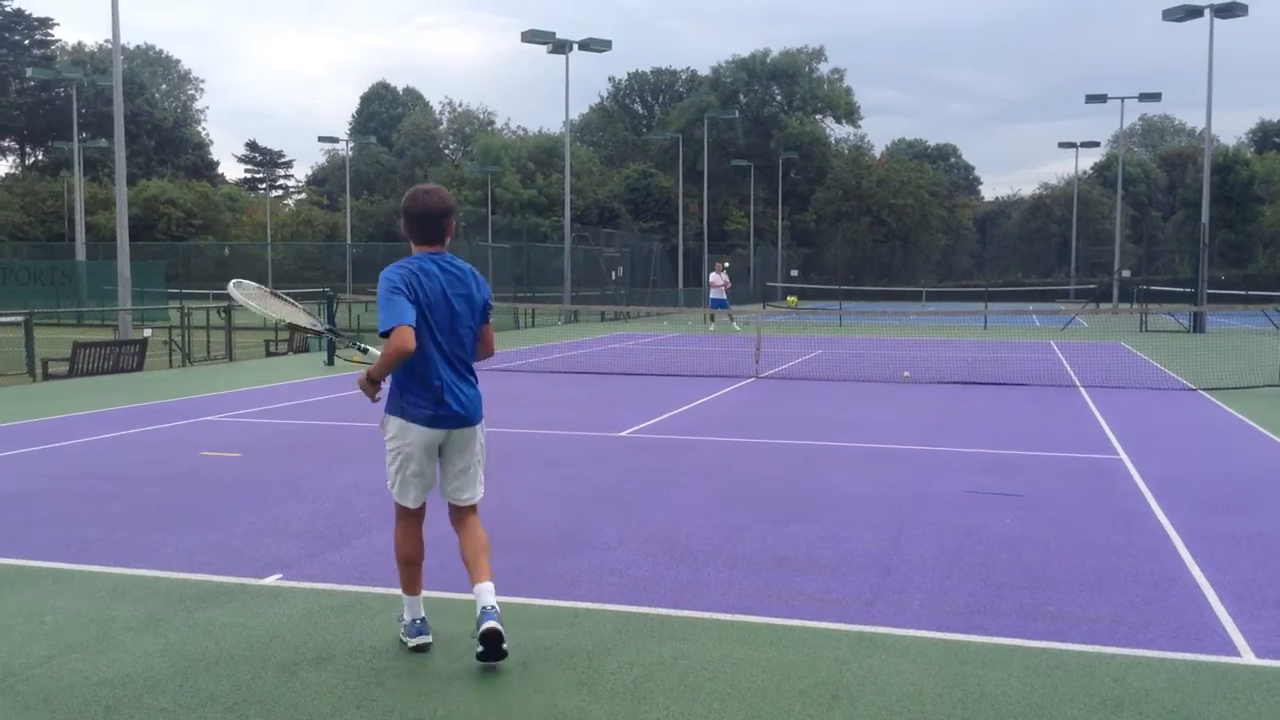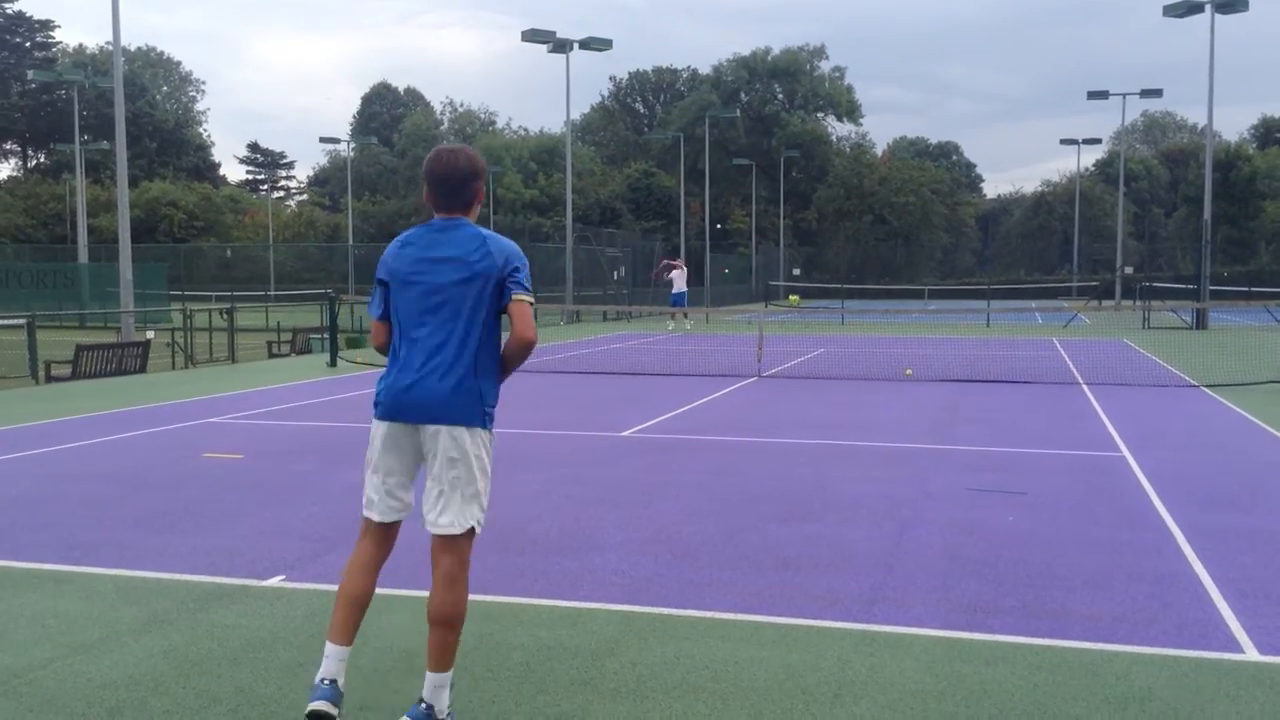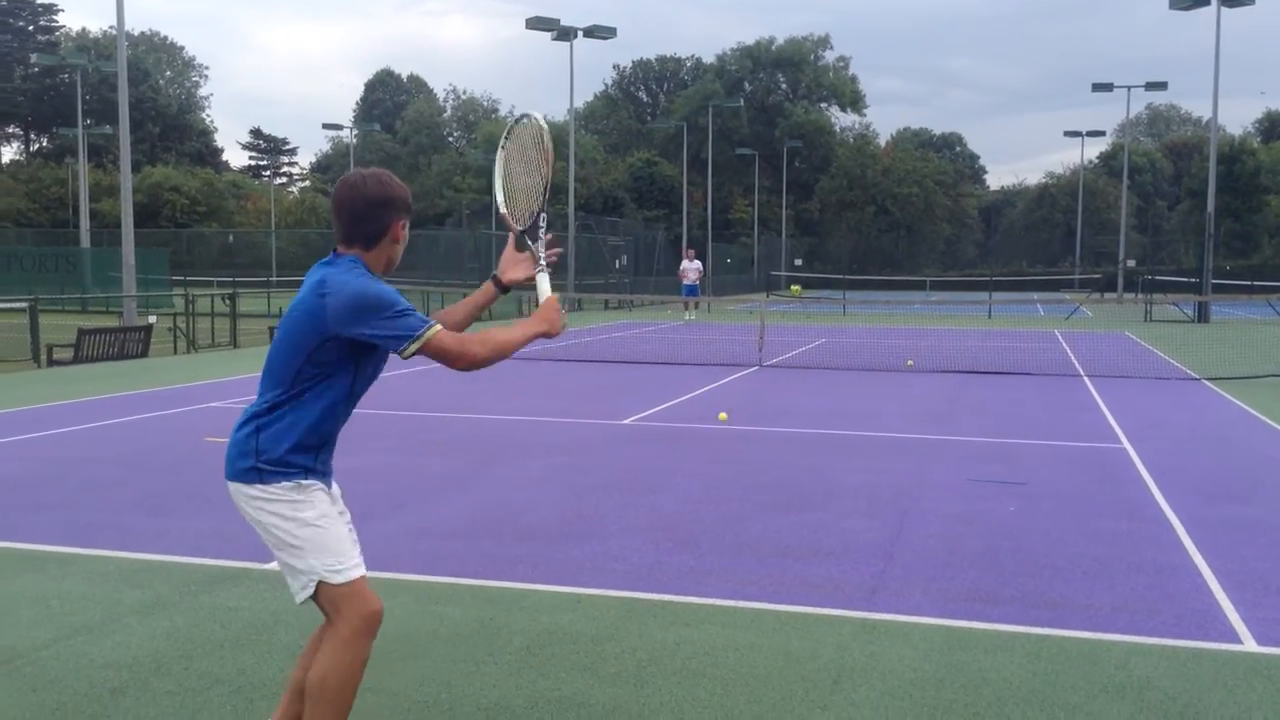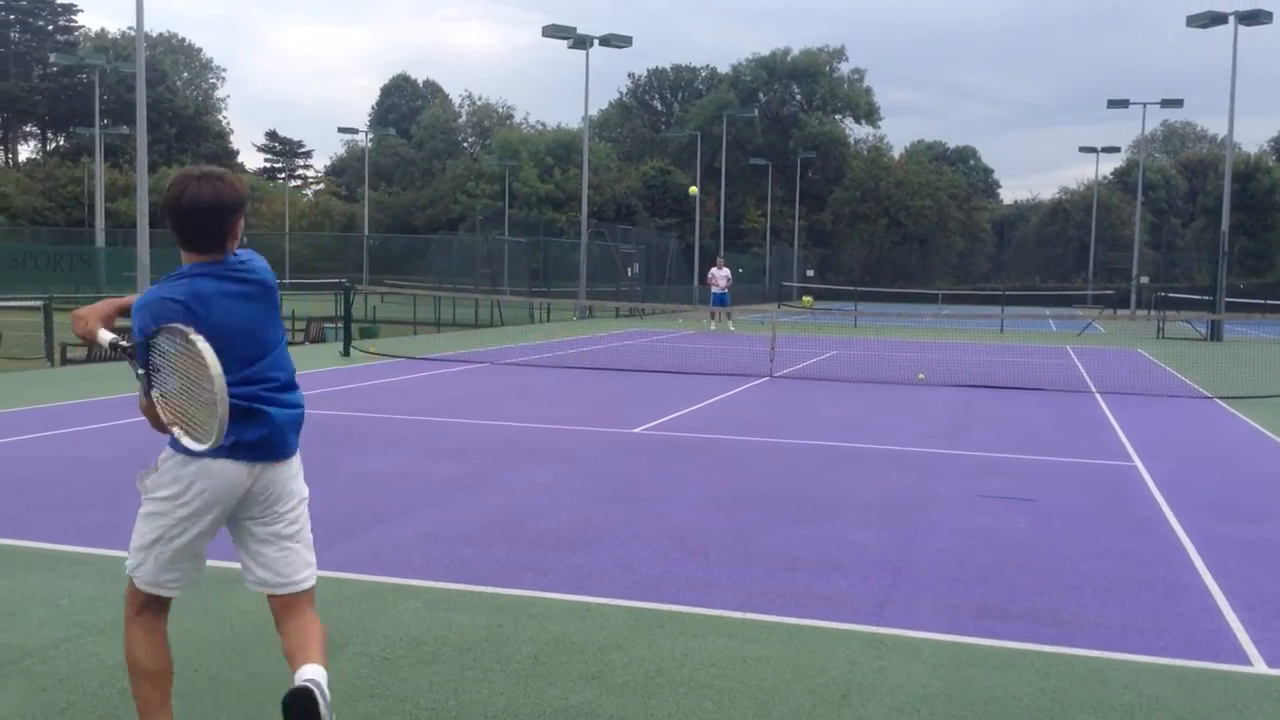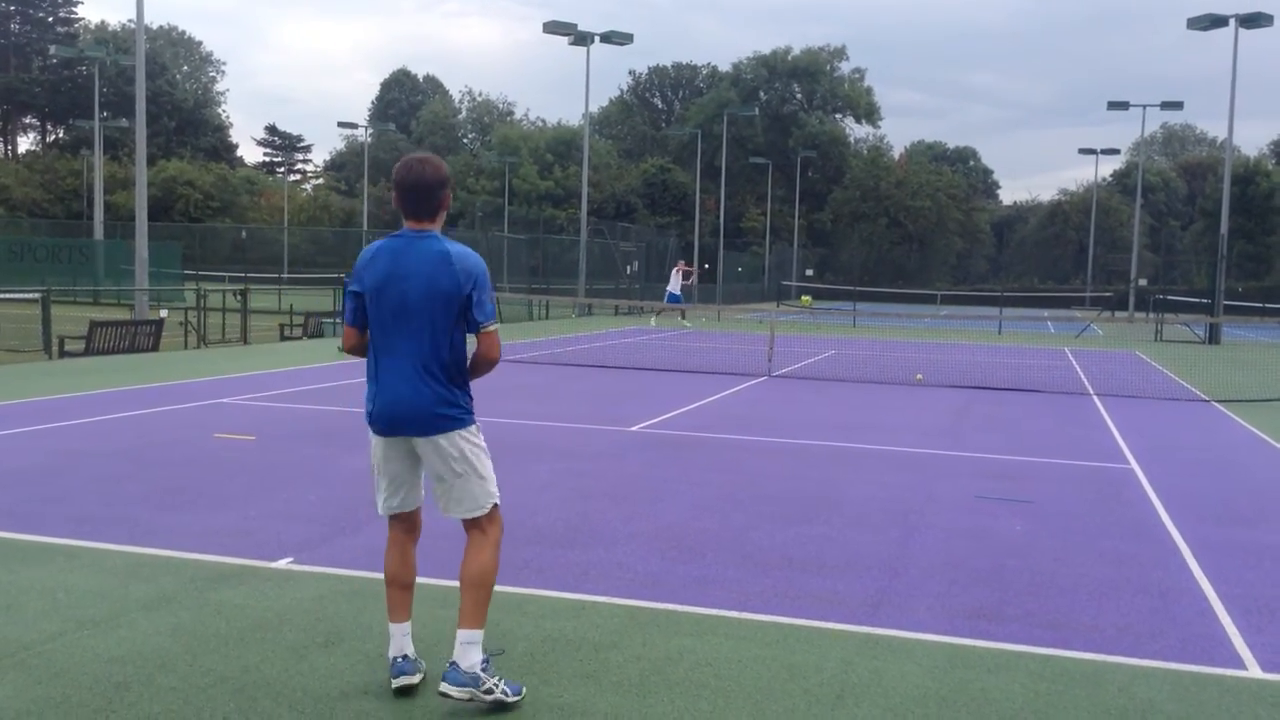
dt=1s
person 1, frame 1
left shoulder: (397, 277)
right shoulder: (474, 279)
left elbow: (402, 344)
right elbow: (485, 348)
left wrist: (372, 376)
left hip: (411, 414)
right hip: (465, 414)
left knee: (409, 517)
right knee: (466, 516)
left ankle: (416, 619)
right ankle: (488, 612)
person 1, frame 2
left shoulder: (397, 251)
right shoulder: (503, 253)
left elbow: (380, 339)
right elbow: (523, 336)
right wrist: (493, 374)
left hip: (396, 406)
right hip: (459, 414)
left knee: (373, 539)
right knee: (451, 556)
person 1, frame 3
left shoulder: (349, 281)
right shoulder: (351, 292)
left elbow: (437, 334)
right elbow: (460, 353)
left wrist: (498, 282)
right wrist: (535, 327)
left hip: (300, 469)
right hip: (271, 477)
left knee: (350, 610)
right knee: (358, 614)
person 1, frame 4
left shoulder: (158, 305)
right shoulder: (257, 270)
left elbow: (164, 415)
left wrist: (126, 357)
right wrist: (112, 309)
left hip: (200, 466)
right hip: (275, 462)
left knee: (146, 609)
right knee: (296, 612)
person 1, frame 5
left shoulder: (369, 259)
right shoulder: (466, 265)
left elbow: (352, 343)
right elbow: (491, 352)
left hip: (385, 416)
right hip: (444, 418)
left knee: (403, 526)
right knee: (486, 527)
left ankle: (400, 656)
right ankle: (469, 667)
